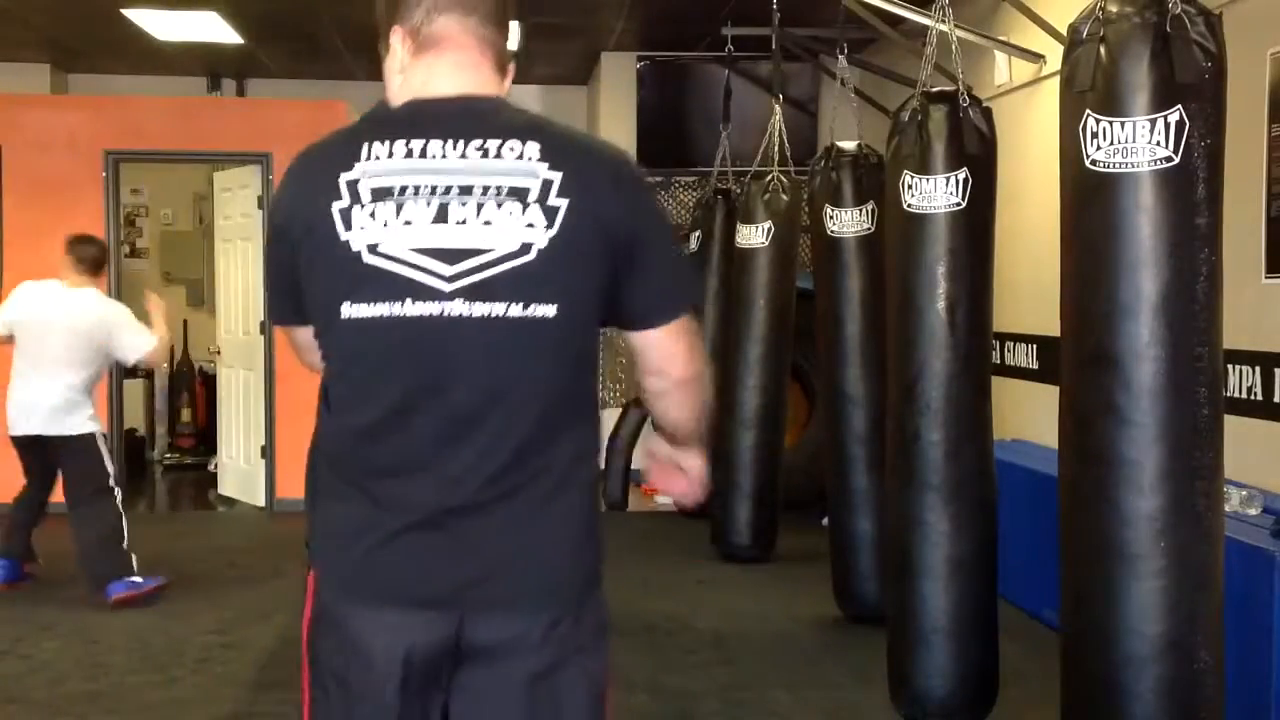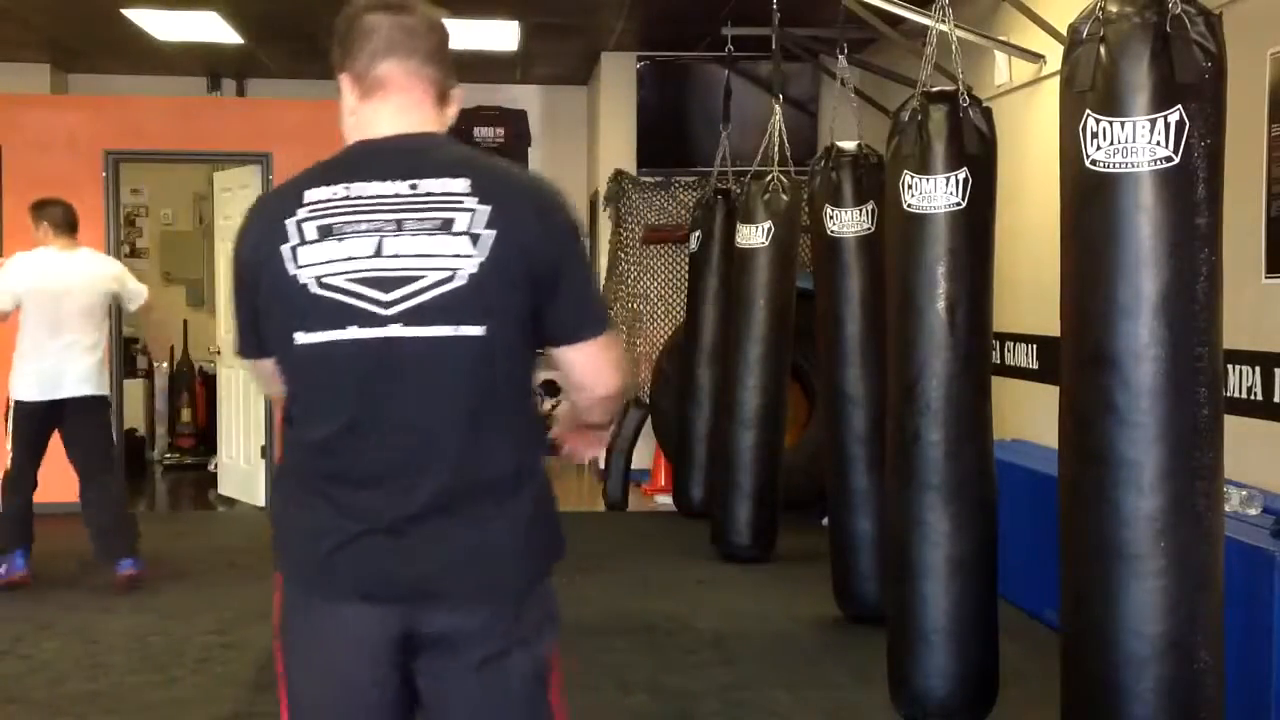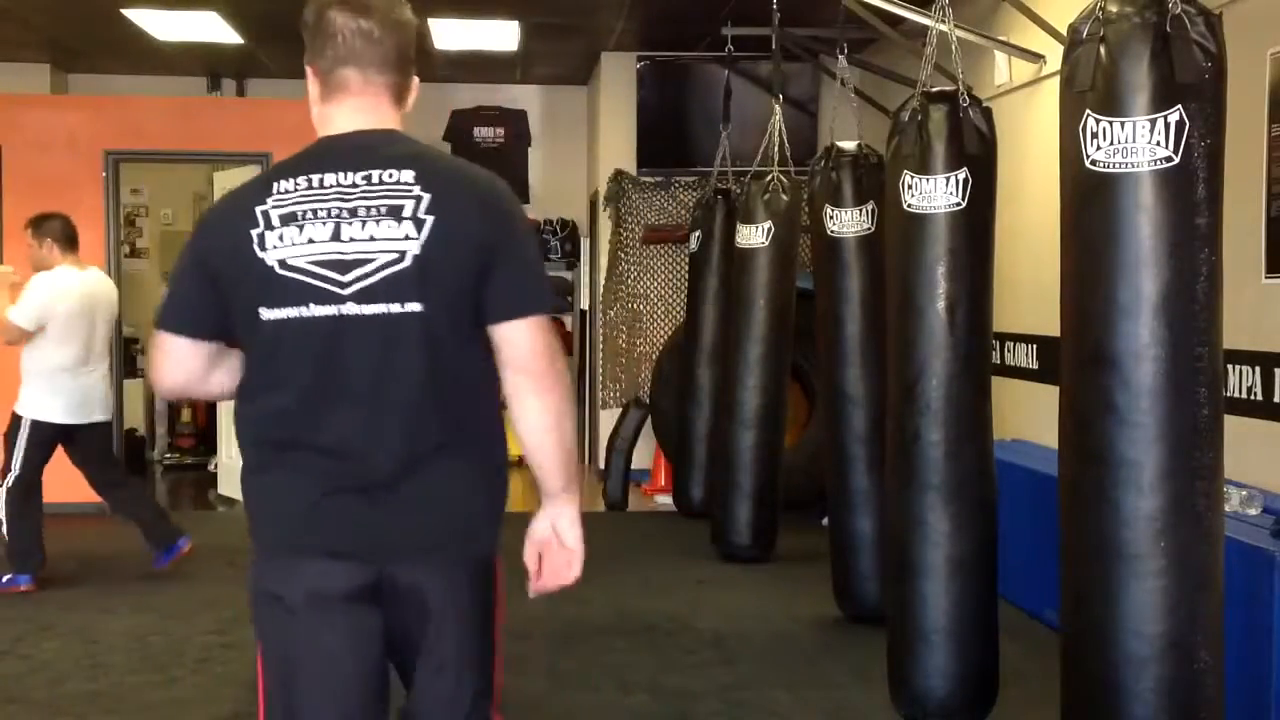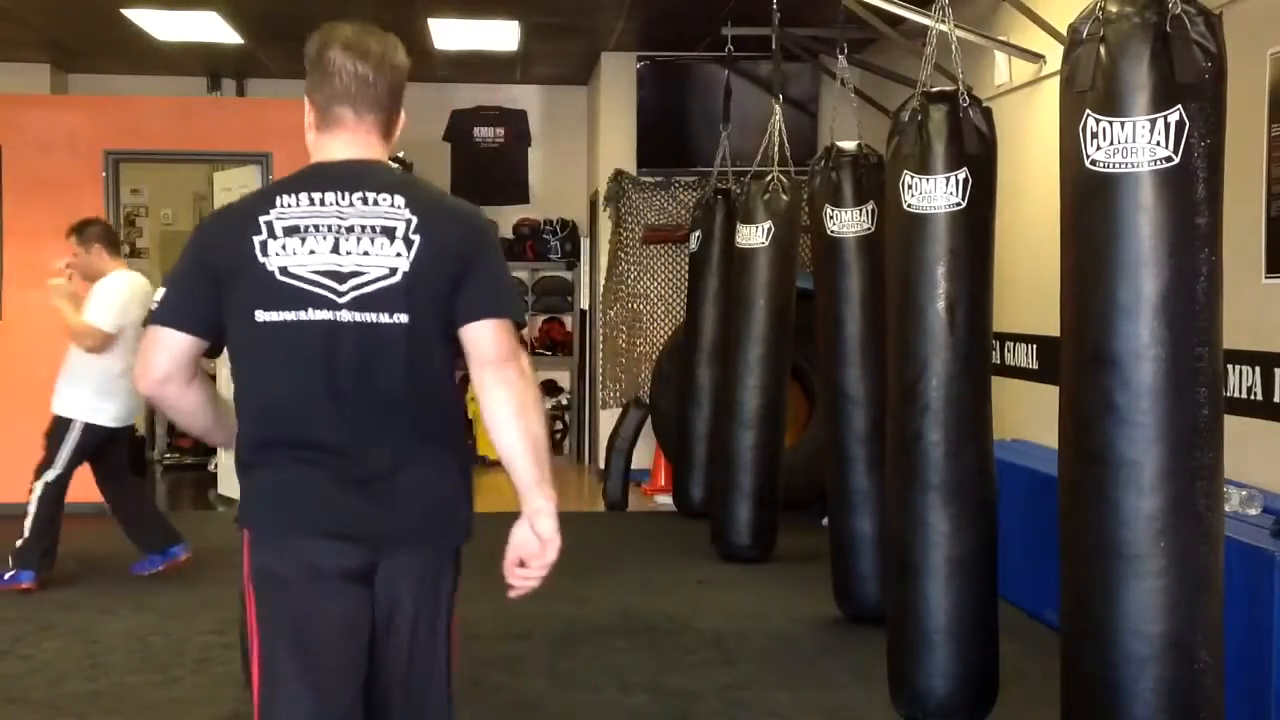
dt=0.2s
person 1, frame 1
left shoulder: (314, 177)
right shoulder: (600, 180)
left elbow: (313, 350)
right elbow: (674, 365)
right wrist: (684, 443)
left hip: (366, 563)
right hip: (537, 570)
person 1, frame 2
left shoulder: (274, 219)
right shoulder: (526, 206)
left elbow: (273, 377)
right elbow: (600, 381)
right wrist: (586, 425)
left hip: (331, 568)
right hip: (489, 568)
person 1, frame 3
left shoulder: (239, 213)
right shoulder: (476, 198)
left elbow: (177, 372)
right elbow: (534, 366)
right wrist: (559, 498)
left hip: (301, 534)
right hip: (445, 525)
person 1, frame 4
left shoulder: (232, 228)
right shoulder: (455, 226)
left elbow: (158, 373)
right elbow: (499, 366)
right wrist: (538, 506)
left hip: (292, 522)
right hip: (419, 518)
person 2, frame 1
right shoulder: (110, 313)
right elbow: (155, 355)
right wrist: (158, 316)
right hip: (72, 424)
left knee: (37, 487)
right knee: (97, 500)
right ankle: (119, 579)
person 2, frame 2
right shoulder: (107, 267)
right elbow: (141, 303)
left hip: (32, 388)
right hip: (86, 388)
right knee: (100, 474)
right ankle: (123, 558)
person 2, frame 3
left shoulder: (45, 284)
right shoulder: (104, 285)
left hip: (42, 407)
right hip: (92, 407)
right knee: (112, 479)
right ankle: (170, 541)
person 2, frame 4
left shoulder: (112, 287)
right shoulder: (138, 284)
left elbow: (92, 340)
left wrist: (59, 303)
right wrist: (72, 289)
left hip: (86, 408)
right hip: (119, 407)
left knee: (49, 481)
right knee: (119, 481)
right ankle: (166, 547)
